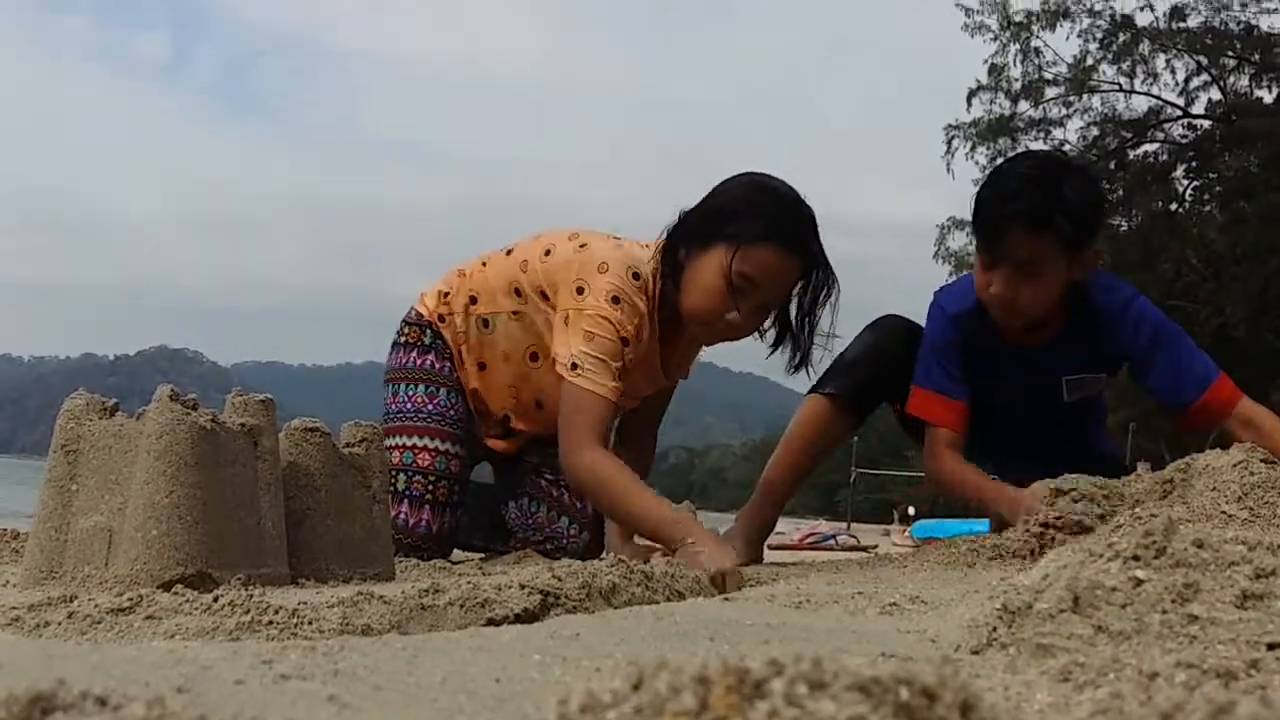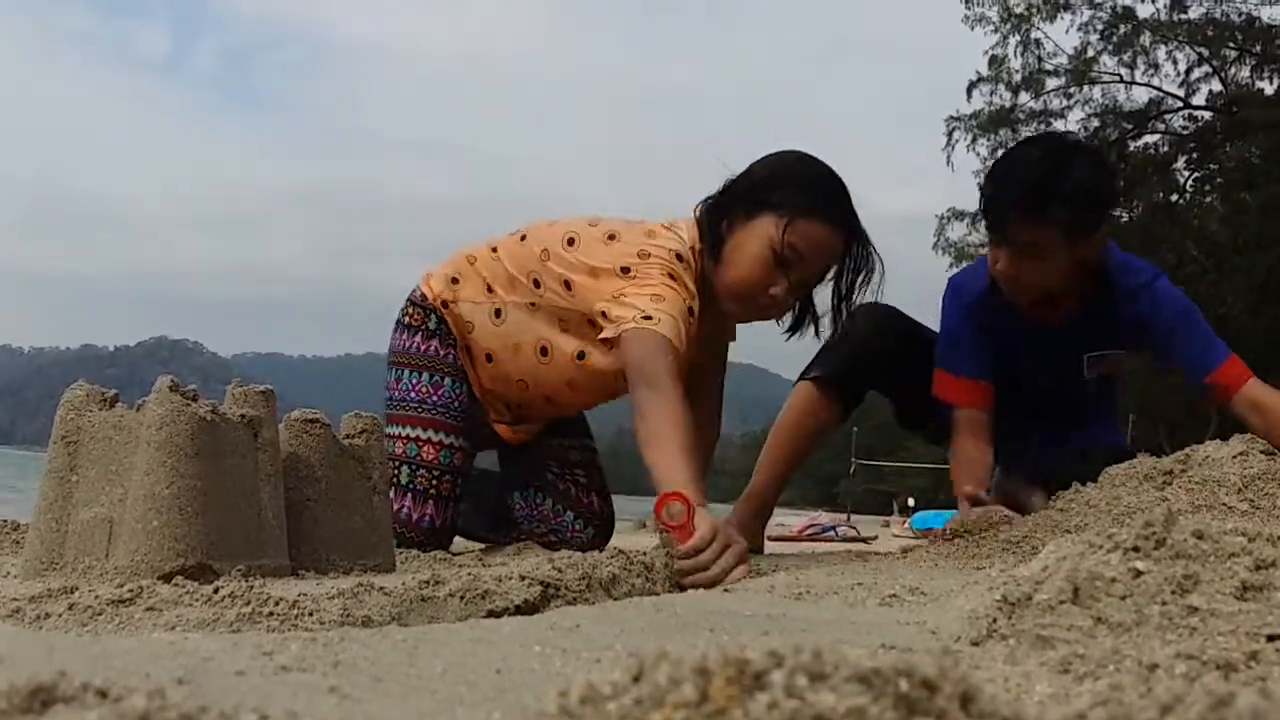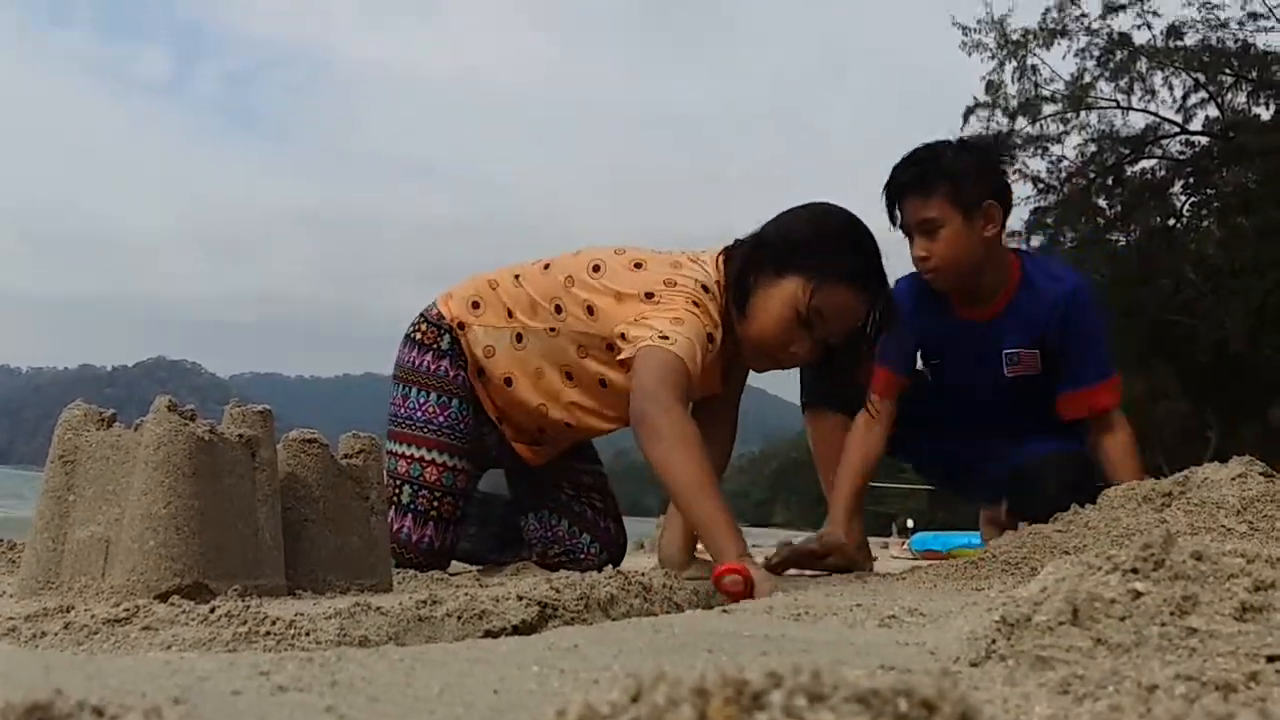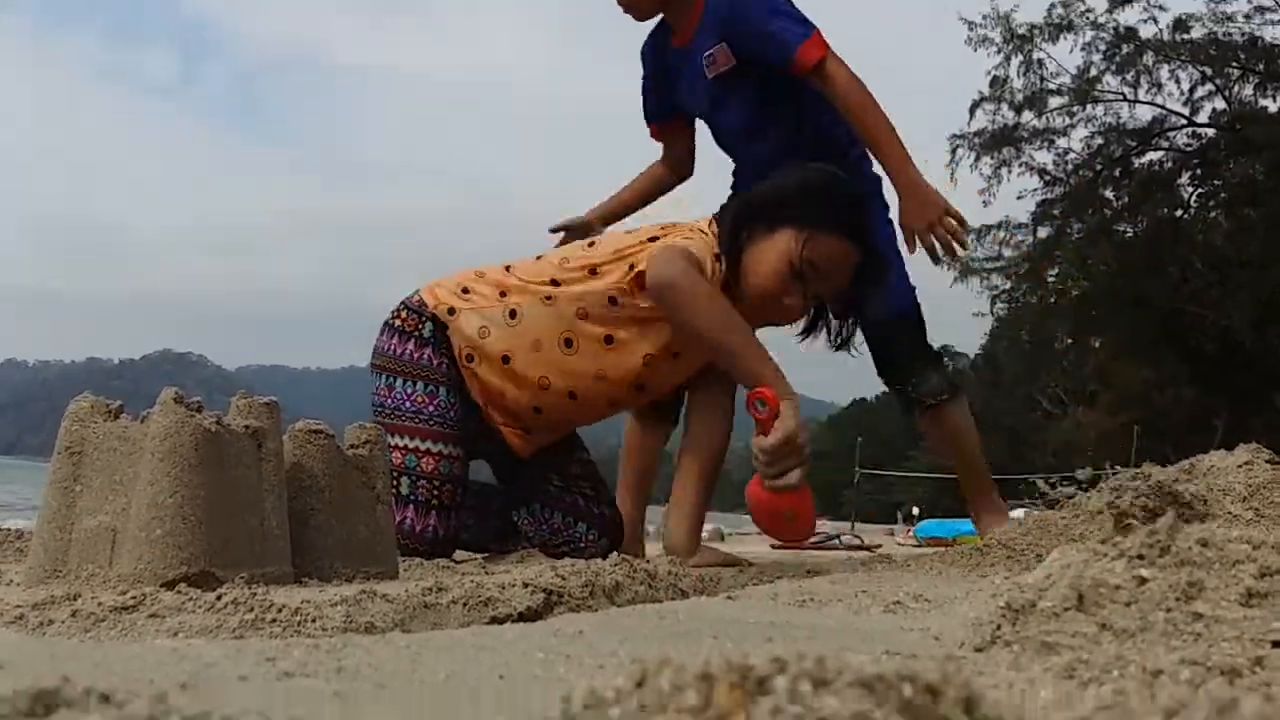
dt=0.7s
person 1, frame 1
left shoulder: (1119, 312)
right shoulder: (956, 310)
right elbow: (939, 456)
right wrist: (1017, 501)
left hip: (1069, 464)
right hip: (977, 445)
right knee: (890, 339)
left ankle: (1030, 521)
right ankle: (750, 523)
person 1, frame 2
left shoulder: (1138, 293)
right shoulder: (971, 293)
right elbow: (971, 432)
right wrist: (969, 505)
left hip: (1073, 443)
right hip: (985, 417)
right knee: (874, 331)
left ankle: (1027, 495)
right ankle: (746, 516)
person 1, frame 3
left shoulder: (1058, 294)
right shoulder: (911, 300)
left elbow: (1105, 422)
right elbow: (877, 410)
right wrist: (838, 524)
left hip: (1033, 453)
right hip: (948, 444)
left knee: (1058, 488)
right knee: (829, 356)
left ankle: (1007, 524)
right ankle: (847, 539)
person 1, frame 4
right shoulder: (659, 51)
left elbow: (835, 79)
right elbow: (676, 163)
left wrist: (911, 184)
right wrist: (599, 218)
left knee: (899, 342)
left ankle: (990, 512)
right ankle: (623, 512)
person 2, frame 1
left shoulder: (685, 325)
right shoulder: (615, 292)
left elbow: (633, 443)
right elbow: (581, 457)
left wrist: (621, 542)
right wrist: (693, 539)
left knee: (572, 543)
right knee: (413, 537)
left ankle: (460, 511)
person 2, frame 2
left shoulder: (717, 295)
right shoulder: (660, 276)
left elbow: (699, 413)
right elbow: (654, 387)
left wrist: (691, 518)
right wrist: (696, 512)
left knee: (579, 536)
right knee: (414, 532)
left ankle: (471, 496)
person 2, frame 3
left shoulder: (731, 321)
right shoulder: (686, 304)
left elbow: (713, 436)
right elbow: (656, 408)
right wrist: (737, 563)
right hip: (457, 350)
left knee: (592, 554)
right knee: (413, 549)
left ankle: (463, 522)
person 2, frame 4
left shoulder: (718, 315)
right shoulder: (692, 251)
left elbow: (710, 419)
right elbow: (672, 279)
right wrist: (776, 393)
left knee: (590, 542)
right knee: (414, 539)
left ankle: (453, 501)
